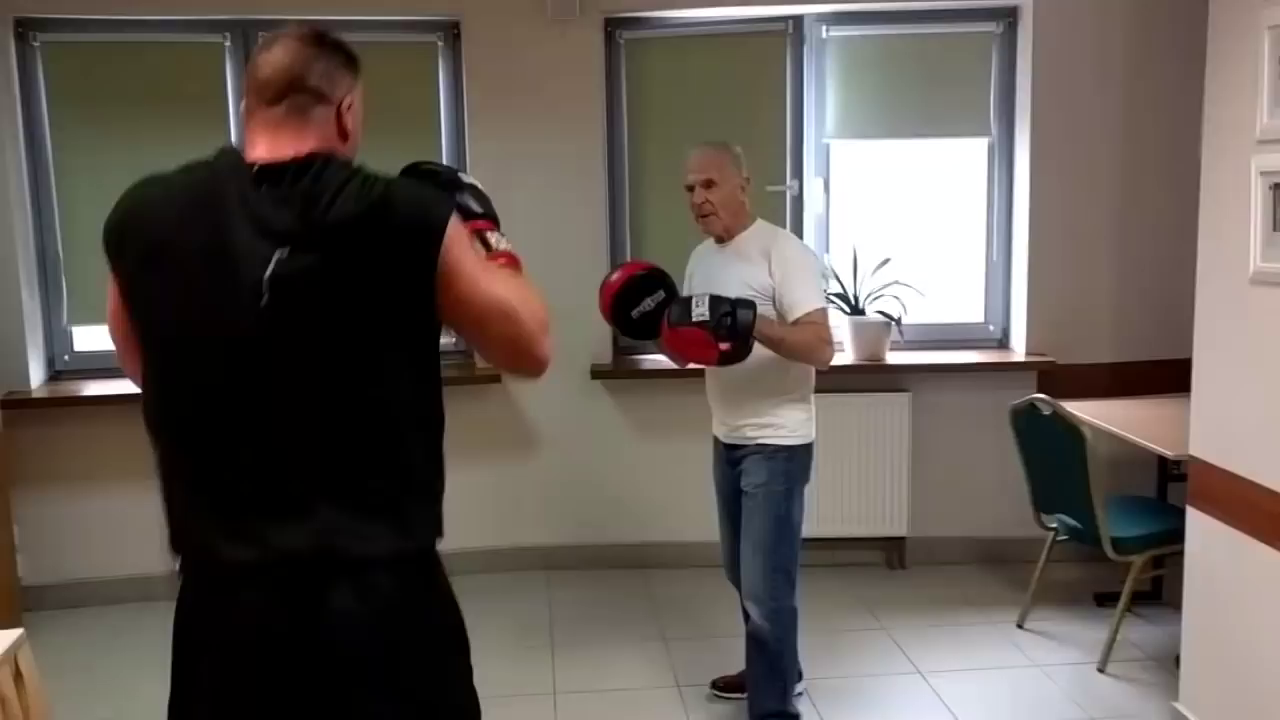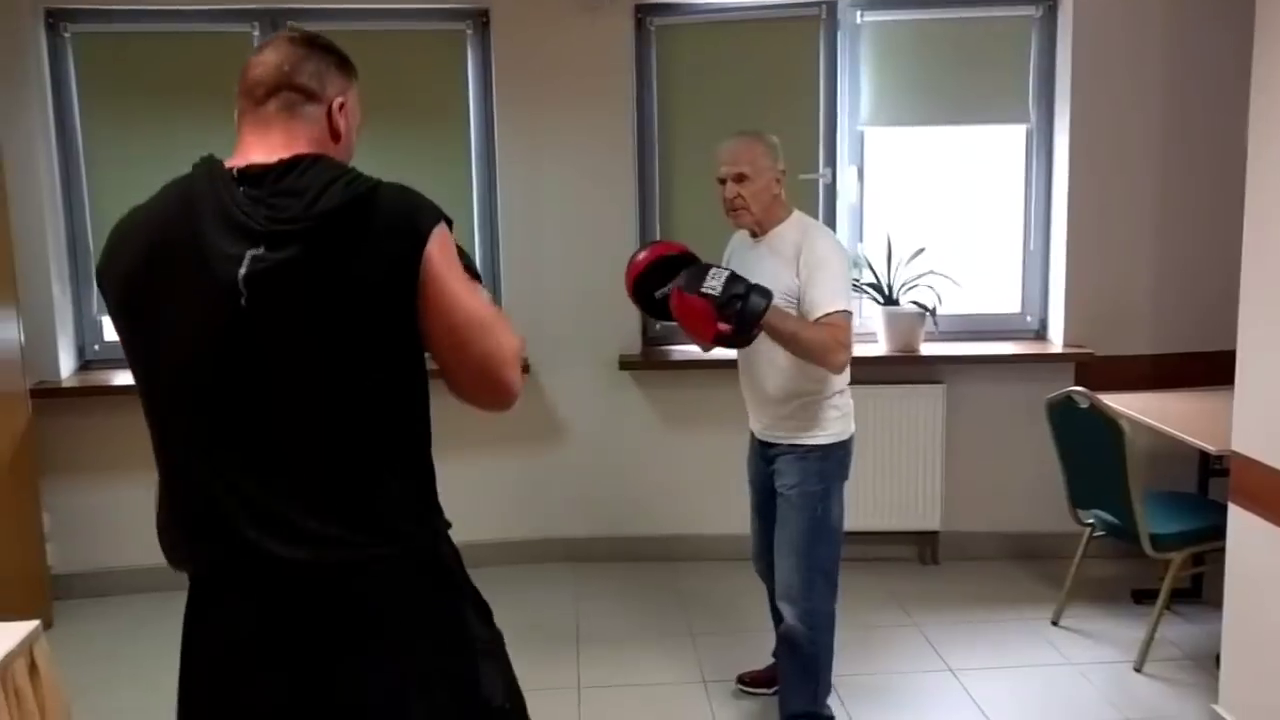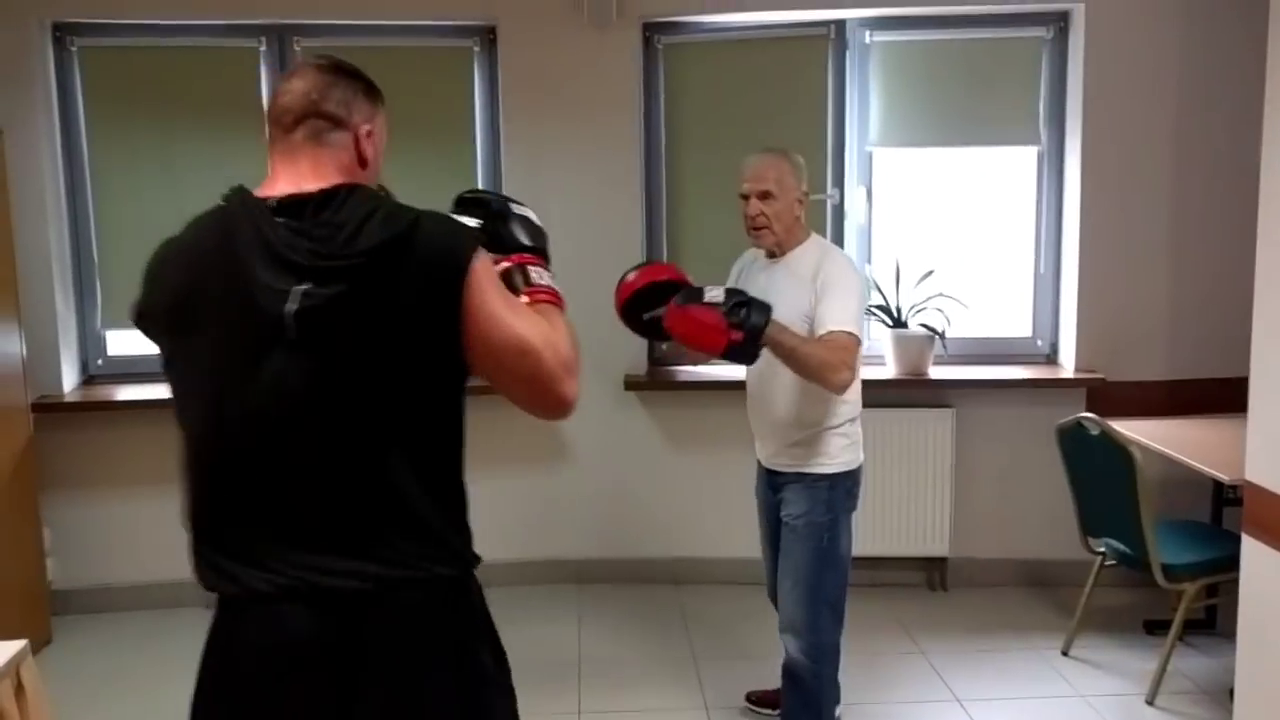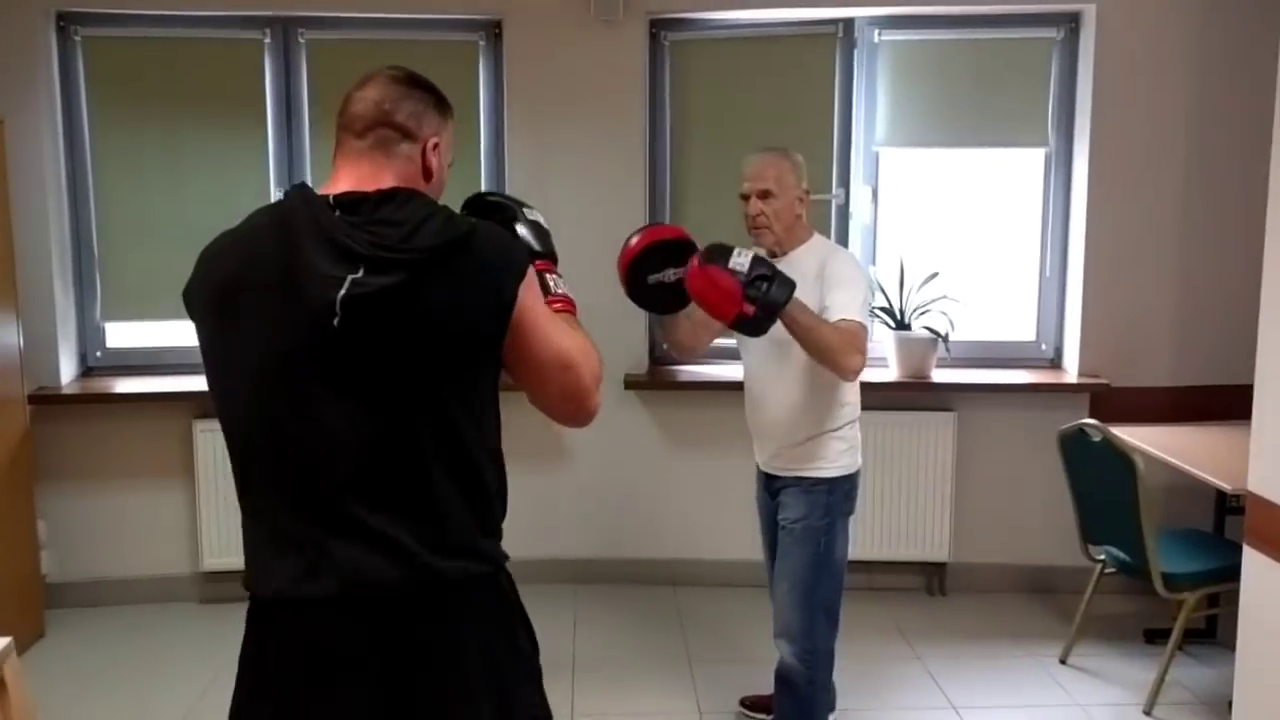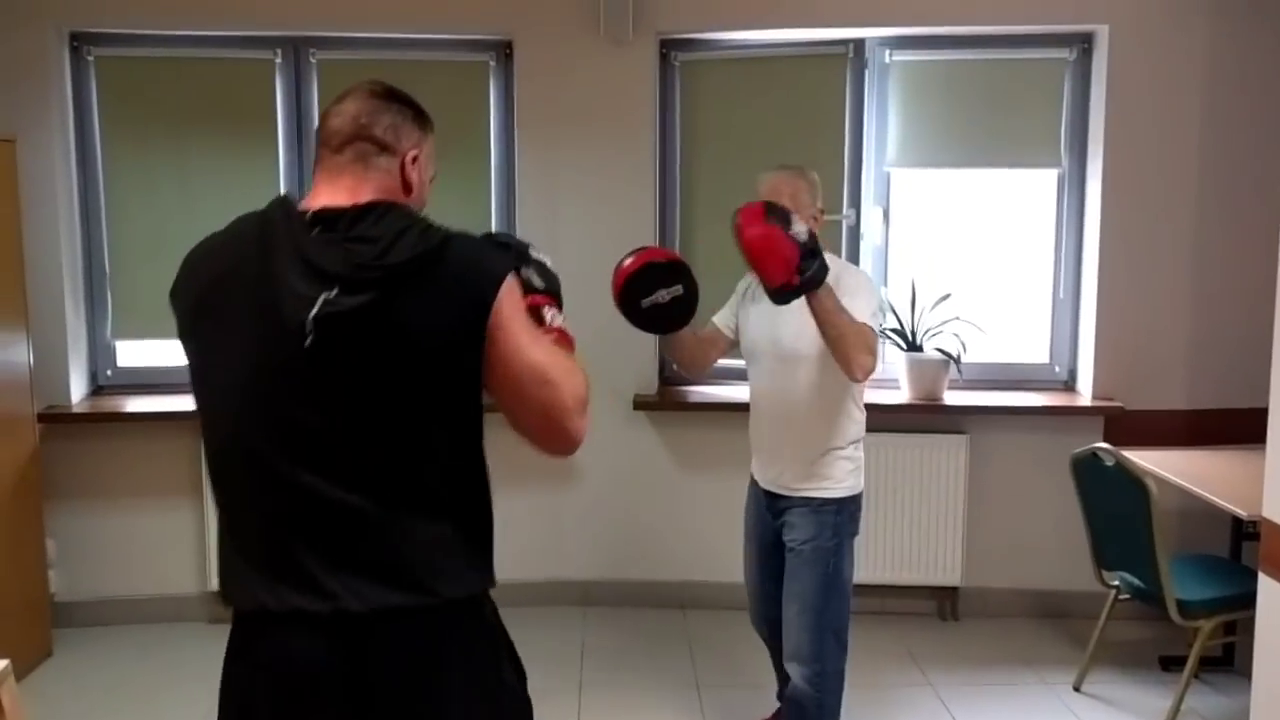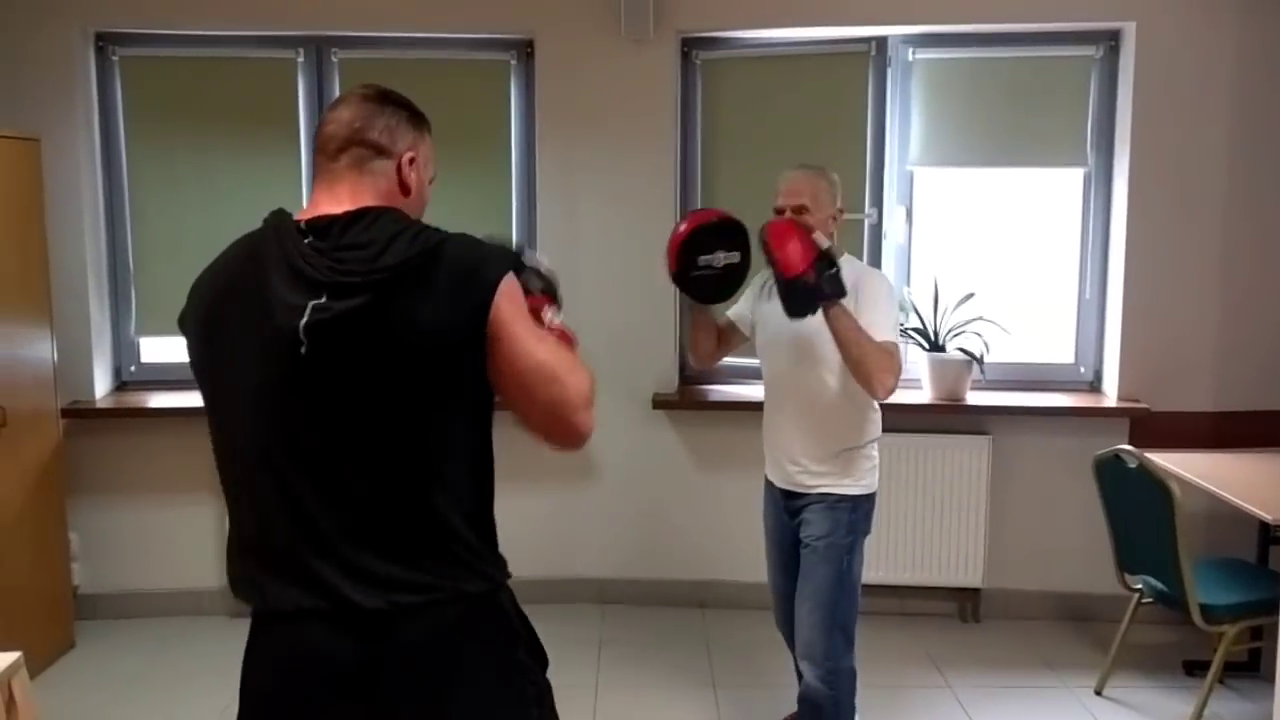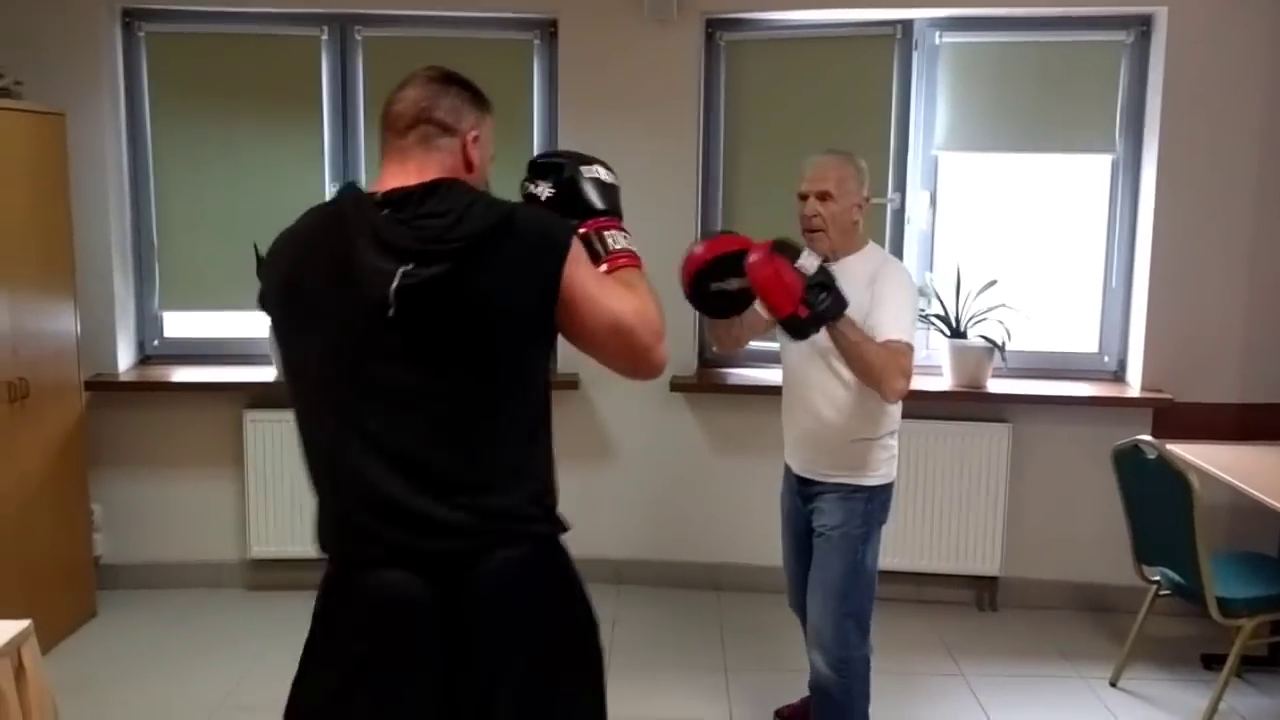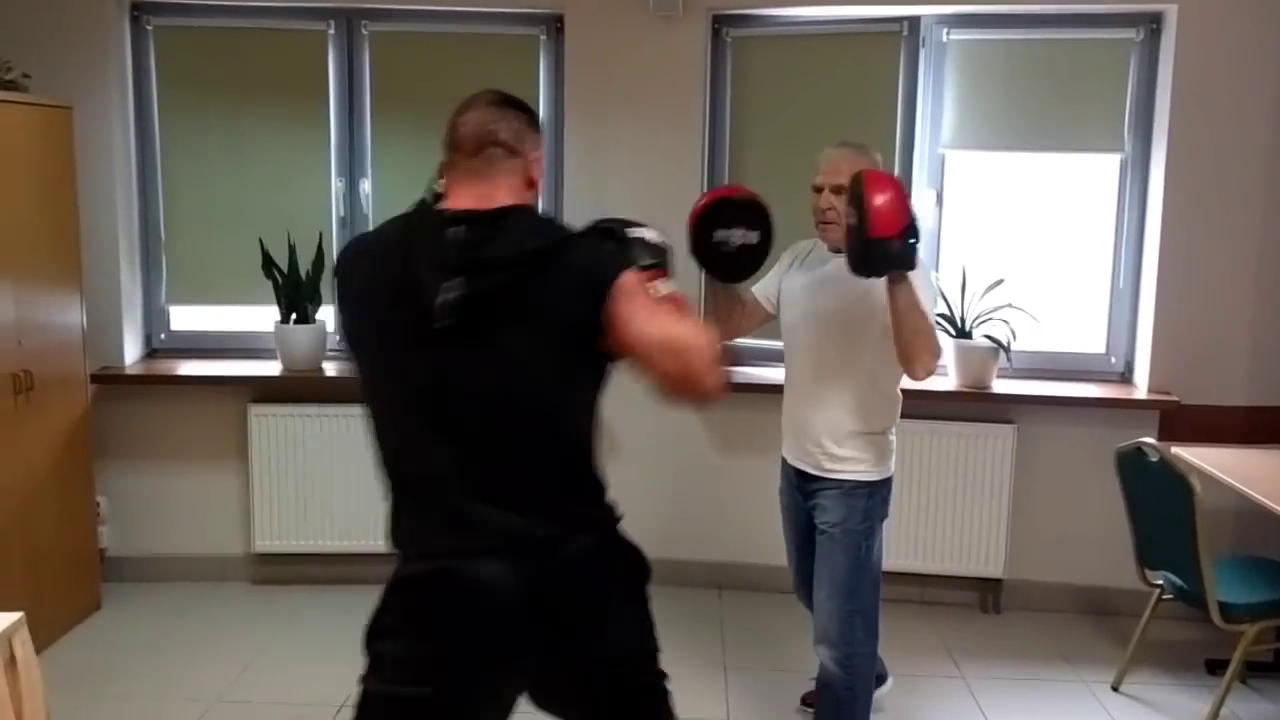
dt=0.2s
person 1, frame 1
left shoulder: (147, 220)
right shoulder: (410, 222)
right elbow: (528, 347)
right wrist: (477, 230)
left hip: (228, 601)
right hip: (385, 597)
person 1, frame 2
left shoulder: (137, 240)
right shoulder: (396, 224)
right elbow: (498, 380)
right wrist: (447, 264)
left hip: (237, 602)
right hip: (392, 590)
person 1, frame 3
left shoulder: (178, 269)
right shoulder: (434, 251)
right elbow: (554, 389)
right wrist: (529, 265)
left hip: (263, 630)
right hip: (418, 622)
person 1, frame 4
left shoulder: (227, 265)
right shoulder: (485, 258)
right elbow: (579, 400)
right wrist: (538, 266)
left hip: (300, 627)
right hip: (455, 617)
person 1, frame 5
left shoulder: (209, 274)
right shoulder: (465, 273)
right elbow: (562, 427)
right wrist: (540, 304)
left hip: (277, 645)
right hip: (436, 644)
person 1, frame 6
left shoulder: (219, 288)
right shoulder: (463, 275)
right elbow: (570, 420)
right wrist: (540, 309)
left hip: (299, 644)
right hip: (452, 633)
person 1, frame 7
left shoulder: (295, 256)
right shoulder: (531, 240)
right elbow: (643, 353)
right wrist: (604, 224)
left hip: (374, 593)
right hip: (515, 582)
person 1, frame 8
left shoulder: (368, 266)
right shoulder: (585, 269)
right elbow: (702, 376)
right wrist: (659, 291)
left hip: (447, 583)
right hip: (579, 567)
person 2, frame 1
left shoulder: (783, 251)
right shoulder: (701, 257)
left elbow: (819, 348)
left wrist: (751, 324)
left hip: (777, 442)
right hip: (728, 441)
left knee: (766, 582)
right knee: (743, 572)
right ankle: (767, 669)
person 2, frame 2
left shoulder: (816, 246)
right shoulder: (739, 247)
left elbow: (833, 352)
left wrist: (758, 310)
left hip: (813, 442)
right hip: (766, 437)
left knee: (803, 581)
right knee: (772, 567)
right ankle: (795, 663)
person 2, frame 3
left shoulder: (833, 269)
right shoulder: (749, 266)
left elbow: (838, 371)
right elbow: (704, 346)
left wrist: (767, 327)
right wrist: (670, 318)
left hip: (821, 470)
right hip: (773, 464)
left knee: (807, 611)
right knee: (789, 597)
person 2, frame 4
left shoulder: (836, 267)
right shoulder: (748, 267)
left elbow: (849, 361)
right elbow: (692, 338)
left wrist: (783, 301)
left hip: (819, 475)
right hip: (770, 466)
left knee: (802, 616)
right knee: (789, 602)
person 2, frame 5
left shoulder: (848, 283)
right shoulder: (753, 286)
left elbow: (859, 363)
right elbow: (695, 361)
left wrist: (810, 286)
left hip: (823, 495)
right hip: (765, 486)
left knee: (810, 640)
right knee: (770, 622)
person 2, frame 6
left shoulder: (868, 287)
right shoulder: (769, 280)
left elbow: (881, 383)
right elbow: (705, 354)
left wrist: (832, 303)
left hip: (838, 492)
right hip: (781, 485)
left knee: (823, 638)
right knee: (794, 621)
person 2, frame 7
left shoulder: (885, 278)
right shoulder: (793, 267)
left elbow: (894, 383)
right elbow: (732, 339)
left wrist: (834, 316)
left hip: (854, 482)
right hip: (799, 471)
left knee: (833, 624)
right knee: (807, 604)
person 2, frame 8
left shoulder: (897, 275)
right shoulder: (796, 260)
left elbow: (922, 364)
right elbow: (733, 324)
left wrist: (897, 275)
left hip: (853, 478)
right hip: (797, 465)
left knee: (839, 619)
right knee: (815, 596)
